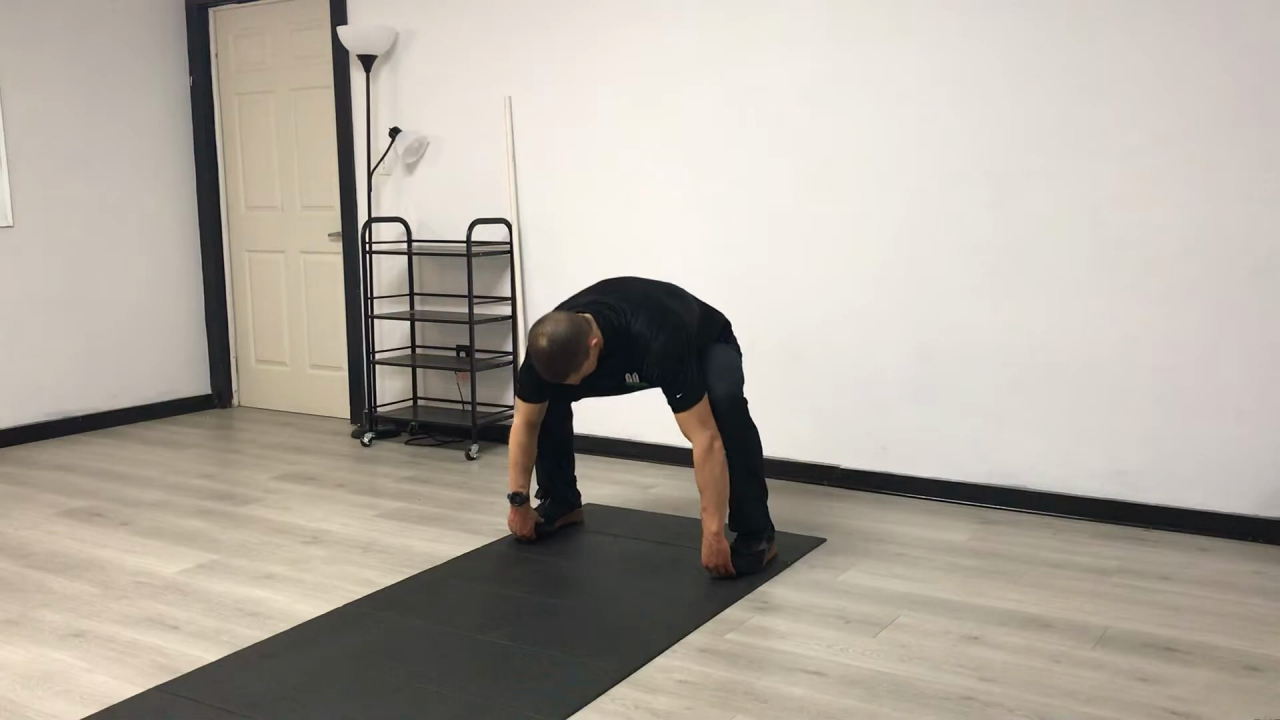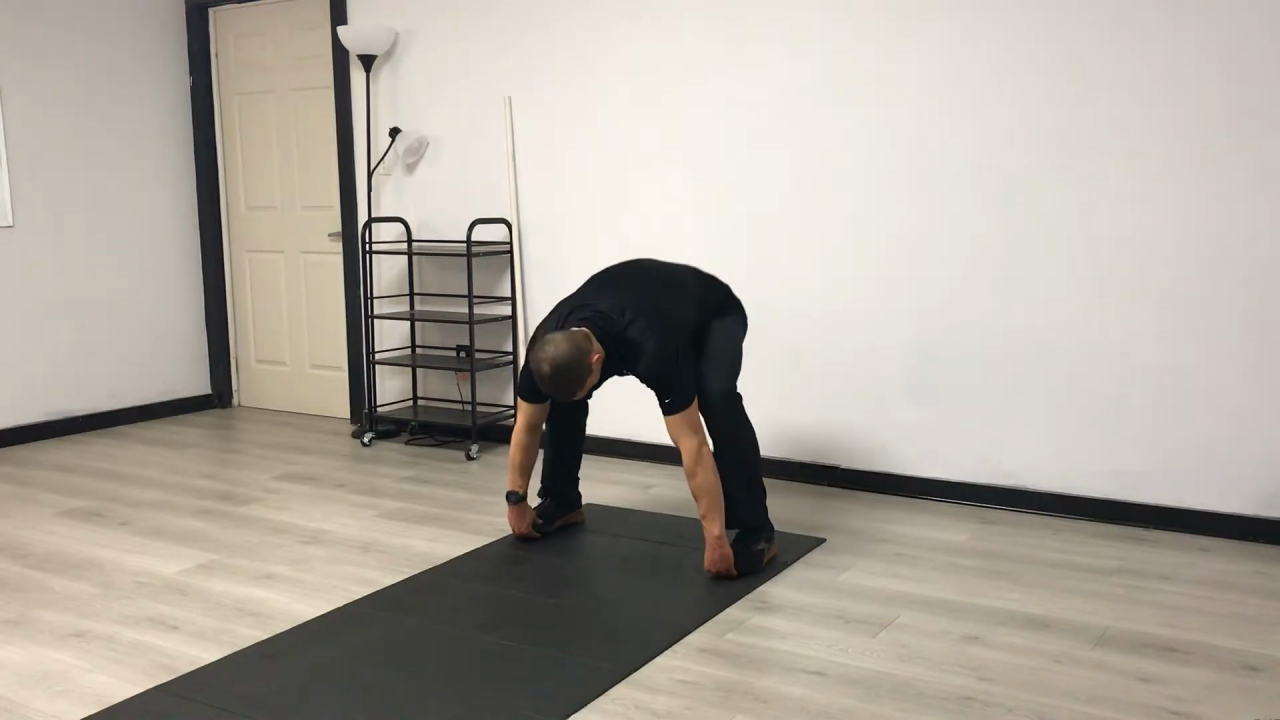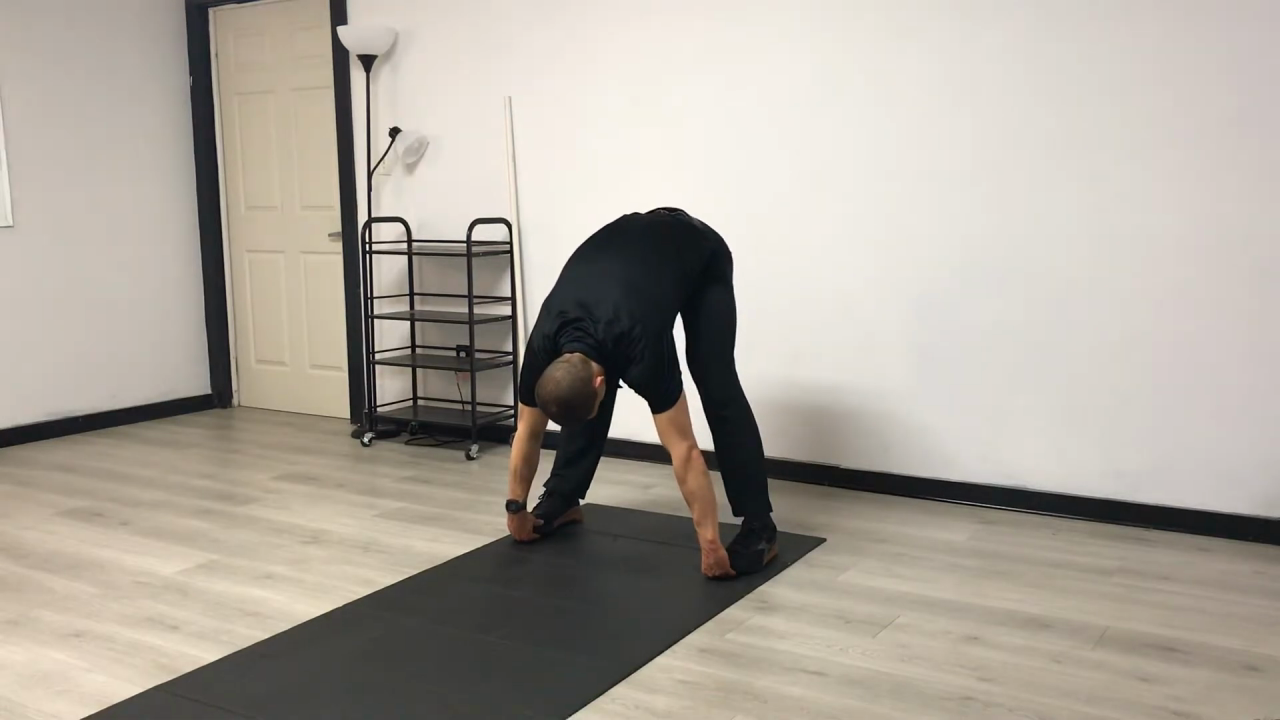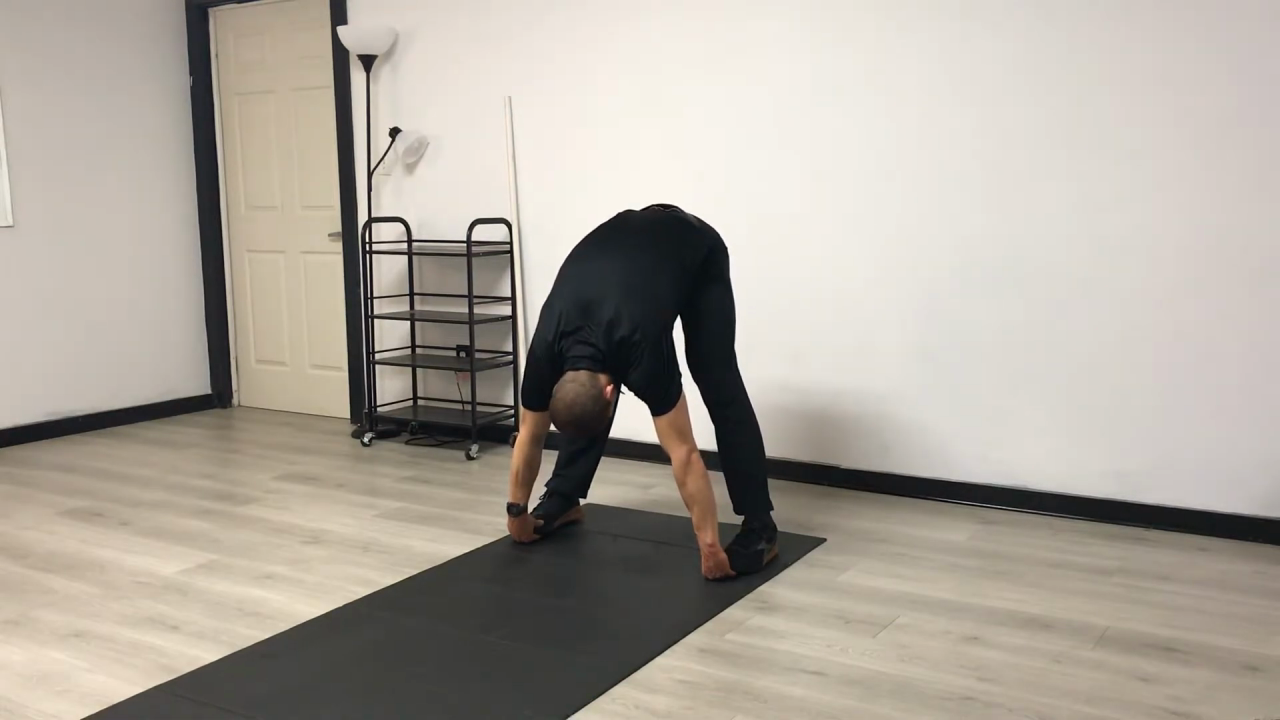
dt=1s
person 1, frame 1
left shoulder: (658, 344)
right shoulder: (550, 346)
left elbow: (705, 439)
right elbow: (525, 424)
left wrist: (713, 534)
right wrist: (518, 502)
left hip: (706, 345)
left knee: (724, 402)
right knee: (546, 398)
left ankle: (756, 533)
right ankle: (562, 503)
person 1, frame 2
left shoulder: (653, 349)
right shoulder: (550, 348)
left elbow: (692, 445)
right elbow: (526, 427)
left wrist: (715, 538)
right wrist: (516, 501)
left hip: (714, 315)
left knee: (717, 397)
right knee: (558, 400)
left ankle: (756, 531)
right ankle: (563, 501)
person 1, frame 3
left shoulder: (640, 352)
right shoulder: (543, 349)
left elbow: (683, 451)
right elbow: (527, 433)
left wrist: (710, 543)
right wrist: (516, 509)
left hip: (702, 258)
left knee: (717, 388)
right knee: (584, 401)
left ankle: (759, 526)
right ankle: (563, 500)
person 1, frame 4
left shoulder: (641, 354)
right shoulder: (546, 355)
left elbow: (683, 453)
right elbow: (529, 437)
left wrist: (709, 544)
right wrist: (516, 512)
left hip: (698, 253)
left knee: (721, 390)
right knee: (585, 406)
left ankle: (759, 525)
right ankle: (563, 499)
